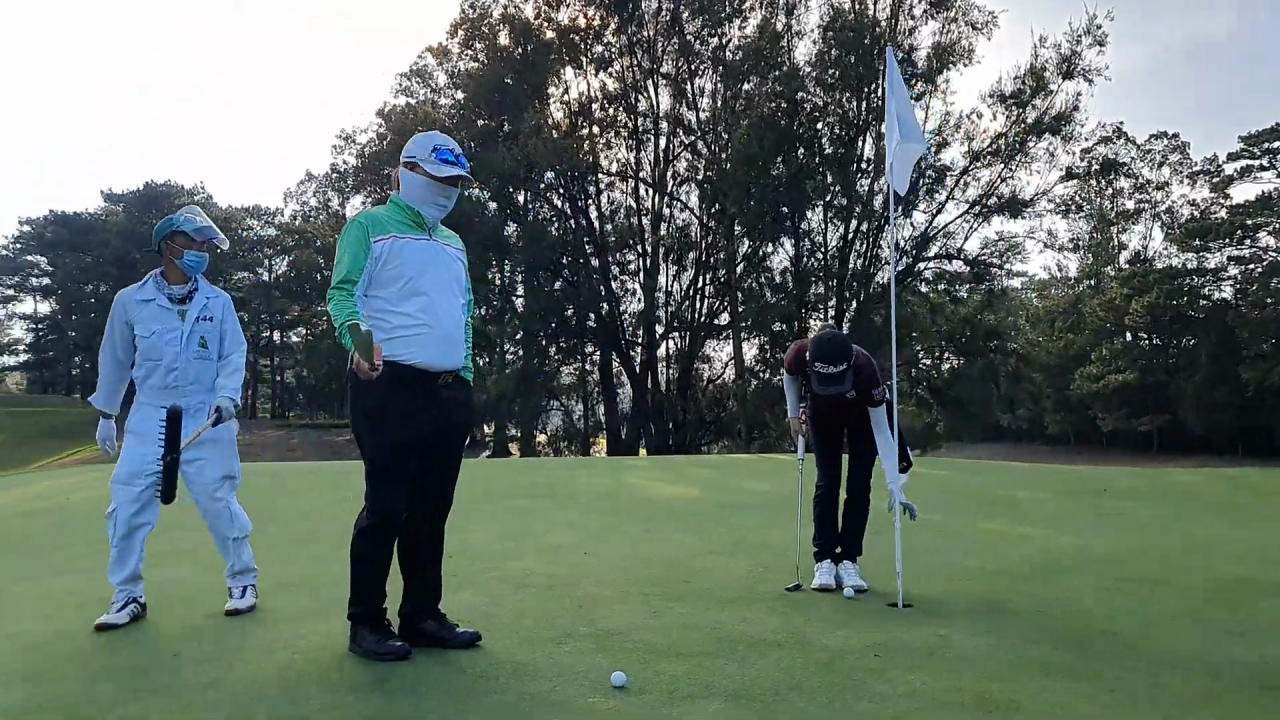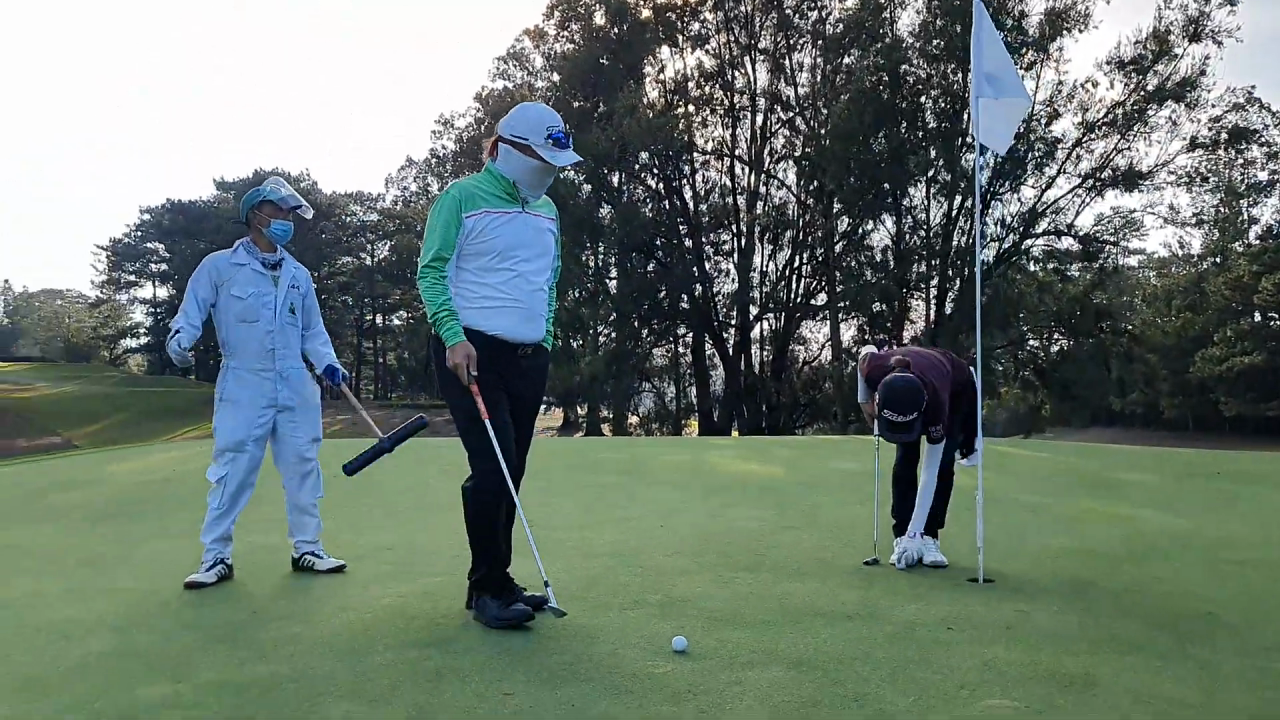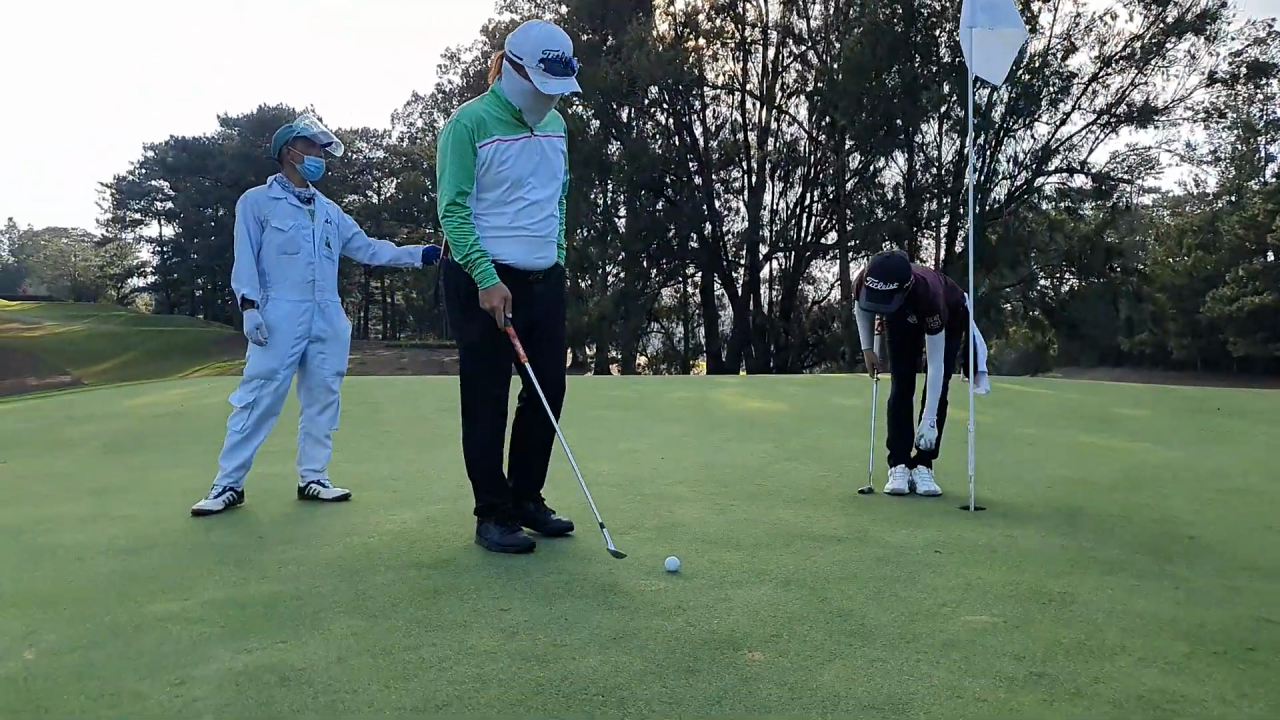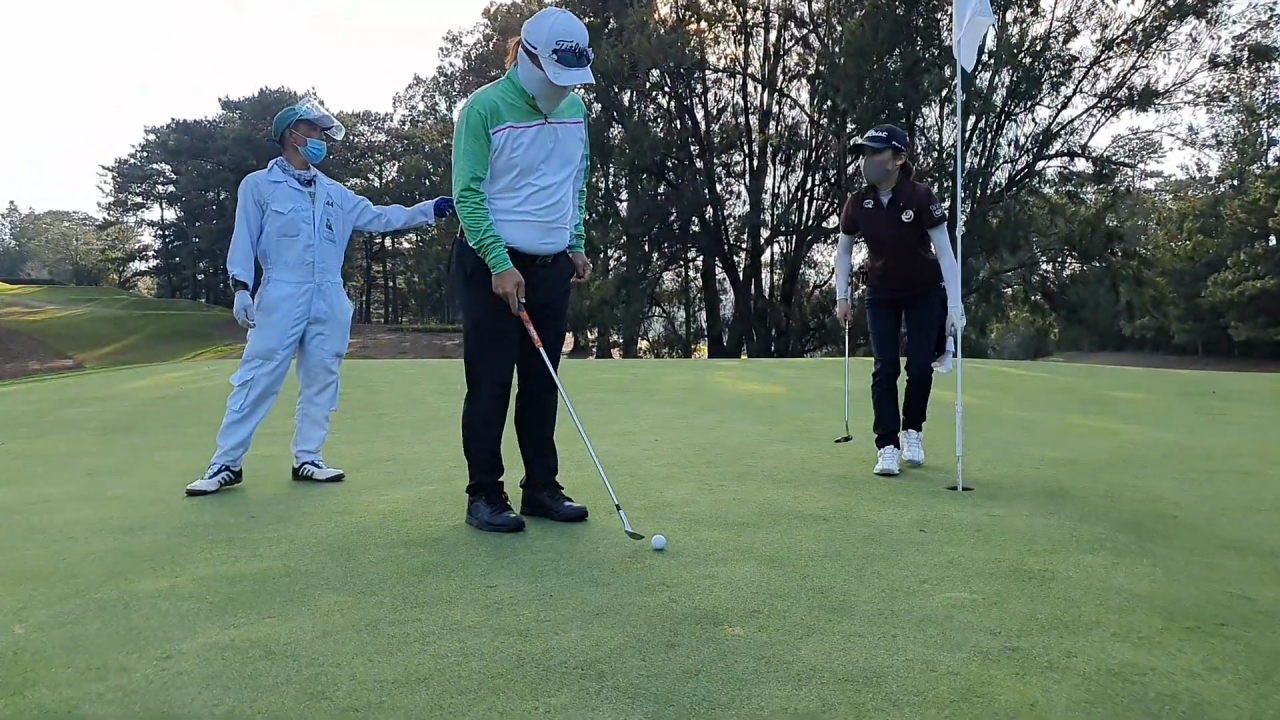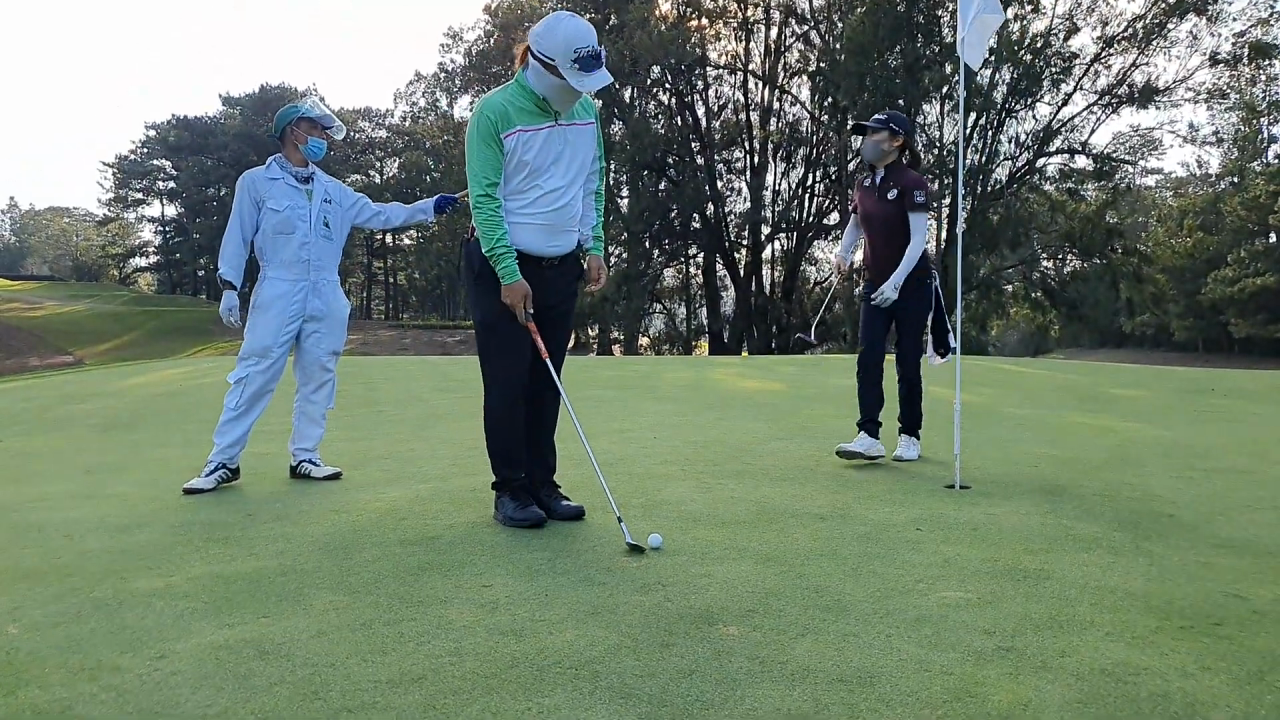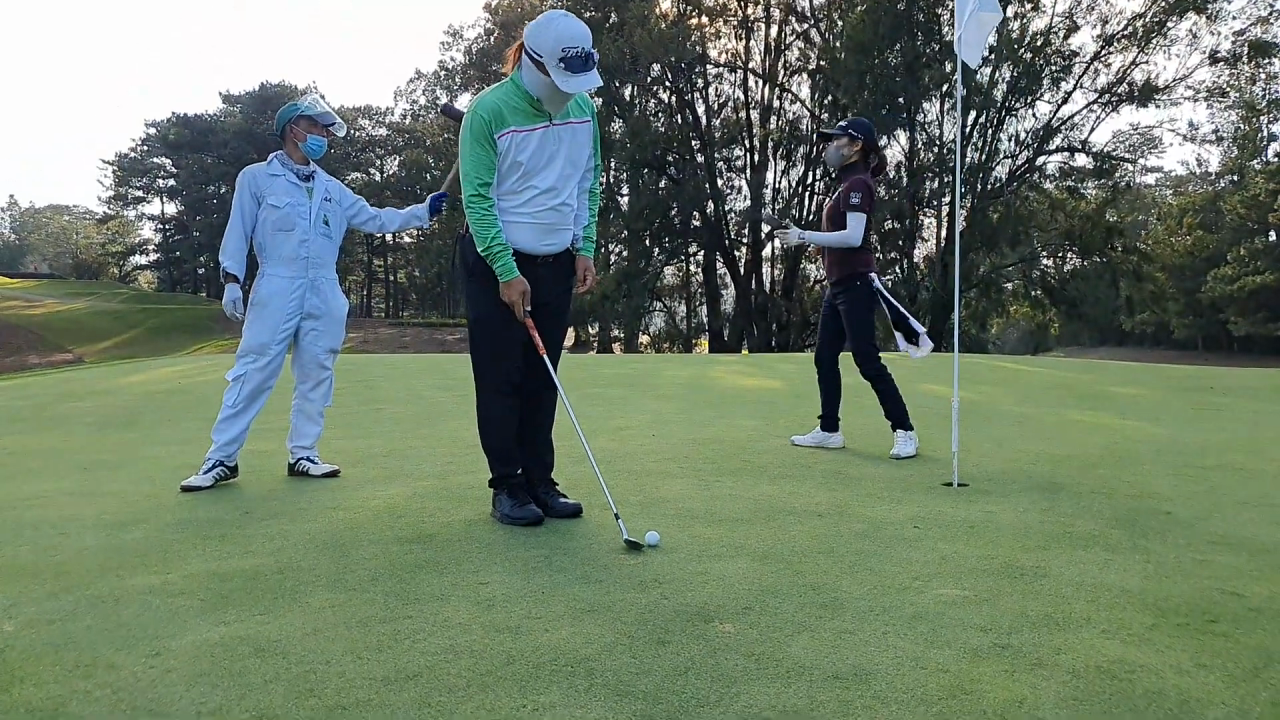
dt=0.4s
person 1, frame 1
left shoulder: (454, 243)
right shoulder: (370, 225)
right elbow: (342, 293)
left wrist: (466, 376)
right wrist: (357, 337)
left hip: (450, 389)
right hip: (390, 385)
left knee: (432, 507)
right knee: (386, 505)
left ankle: (421, 615)
right ankle: (366, 622)
person 1, frame 2
left shoulder: (547, 211)
right shoulder: (461, 197)
right elbow: (431, 272)
left wrist: (545, 342)
right wrist: (453, 336)
left hip: (528, 356)
right hip: (474, 353)
left knee: (508, 471)
right knee: (493, 464)
left ankle: (496, 578)
right ankle: (485, 586)
person 1, frame 3
left shoulder: (555, 125)
right shoulder: (469, 122)
right elbow: (453, 208)
left wrist: (555, 256)
right wrist: (486, 278)
left hip: (544, 279)
right hip: (485, 281)
left knee: (548, 390)
right knee: (487, 401)
left ankle: (525, 496)
right ankle: (493, 514)
person 1, frame 4
left shoulder: (575, 108)
right shoulder: (485, 107)
right elbow: (468, 193)
left wrist: (575, 243)
right wrist: (500, 264)
left hip: (552, 265)
right hip: (492, 265)
left knee: (542, 382)
right knee: (490, 382)
left ankle: (541, 487)
right ankle: (484, 494)
person 1, frame 5
left shoulder: (585, 110)
right shoulder: (495, 111)
left elbow: (592, 184)
right elbow: (484, 198)
left wrist: (593, 246)
right wrist: (509, 274)
left hip: (560, 265)
right hip: (502, 265)
left knee: (545, 381)
right knee: (507, 378)
left ankle: (541, 484)
right ankle: (510, 489)
person 1, frame 6
left shoulder: (582, 107)
right shoulder: (489, 110)
left elbow: (589, 182)
right elbow: (477, 197)
left wrist: (584, 248)
right wrist: (507, 272)
left hip: (556, 262)
right hip: (497, 263)
left knee: (541, 379)
right knee: (500, 378)
left ankle: (538, 481)
right ankle: (506, 487)
person 2, frame 1
left shoulder: (218, 302)
right shoulder: (130, 301)
left elbow: (233, 355)
right elbow: (115, 360)
left wrist: (227, 396)
right wrist: (106, 415)
left hip: (207, 418)
right hip: (149, 419)
left knee: (219, 501)
right knee: (127, 505)
left ankle: (243, 581)
right ankle: (128, 596)
person 2, frame 2
left shoulder: (298, 274)
right shoulder: (218, 266)
left elbow: (313, 328)
right elbow: (191, 312)
left wrist: (328, 362)
right wrist: (179, 340)
left hip: (296, 384)
right hip: (243, 384)
left knee: (304, 466)
right knee: (234, 470)
left ankle: (307, 548)
right ankle: (217, 557)
person 2, frame 3
left shoulder: (329, 210)
right shoulder: (256, 201)
left elbow: (366, 248)
right elbow: (245, 258)
left wrist: (416, 253)
right wrist: (249, 306)
left hip: (329, 317)
right hip: (280, 315)
left knee: (323, 397)
right knee: (259, 397)
left ankle: (312, 477)
right ankle: (229, 483)
person 2, frame 4
left shoulder: (334, 192)
right shoulder: (258, 185)
left elbow: (379, 218)
right elbow: (243, 240)
left wrist: (429, 209)
right wrist: (241, 288)
left hip: (330, 298)
right hip: (281, 296)
left knee: (321, 379)
right knee: (257, 377)
left ankle: (307, 459)
right ankle: (226, 464)
person 2, frame 5
left shoulder: (333, 189)
right shoulder: (255, 181)
left elbow: (379, 215)
right elbow: (237, 237)
left wrist: (428, 207)
right wrist: (229, 287)
left hip: (326, 295)
right hip: (278, 293)
left knee: (318, 376)
right knee: (254, 374)
left ankle: (305, 456)
right ankle: (223, 461)
person 2, frame 6
left shoulder: (332, 188)
right shoulder: (256, 177)
left elbow: (375, 220)
right elbow: (238, 233)
left wrist: (423, 210)
right wrist: (232, 280)
left hip: (324, 293)
right hip: (276, 289)
left knee: (316, 374)
right knee: (254, 370)
left ankle: (303, 454)
right ankle: (222, 458)
person 3, frame 1
left shoulder: (864, 369)
right shoulder: (800, 354)
left elbow: (882, 431)
left wrist: (893, 483)
right wrist: (793, 414)
left hip: (864, 416)
right hip: (823, 413)
left knee: (859, 484)
right knee: (827, 481)
left ankle: (848, 561)
right ankle: (824, 560)
person 3, frame 2
left shoulder: (934, 400)
right shoulder: (874, 369)
left elbow: (929, 473)
right wrist: (864, 400)
left hip: (956, 391)
left knee: (943, 463)
right knee: (906, 458)
left ankle: (928, 538)
right ankle: (901, 536)
person 3, frame 3
left shoulder: (927, 294)
right shoulder: (865, 282)
left elbow: (935, 366)
left wrist: (929, 420)
right wrist: (867, 348)
left hip: (949, 318)
right hip: (903, 321)
left knee: (937, 388)
right knee: (901, 388)
left ankle: (923, 466)
right ankle: (898, 466)
person 3, frame 4
left shoulder: (921, 197)
right shoulder: (857, 202)
left elbow: (945, 252)
right elbow: (843, 250)
left wrist: (955, 304)
right wrist: (842, 296)
left hip: (923, 293)
right hip: (881, 294)
left knee: (919, 367)
right knee: (885, 368)
left ankle: (911, 431)
right ankle: (887, 447)
person 3, frame 5
left shoulder: (913, 182)
right shoulder: (865, 183)
left elbow: (918, 240)
right elbow: (856, 224)
left wrist: (896, 281)
right wrist: (843, 252)
left hip: (912, 286)
right hip: (875, 286)
left knee: (908, 365)
right knee: (868, 360)
left ankle: (910, 436)
right ankle: (868, 435)
person 3, frame 6
left shoulder: (859, 183)
right shoulder: (846, 183)
left elbow: (854, 237)
left wrist: (805, 236)
right wrist: (808, 239)
left hip: (856, 283)
right hip: (838, 284)
left knee: (867, 361)
right knee: (824, 357)
left ankle: (904, 430)
right ankle: (829, 430)
